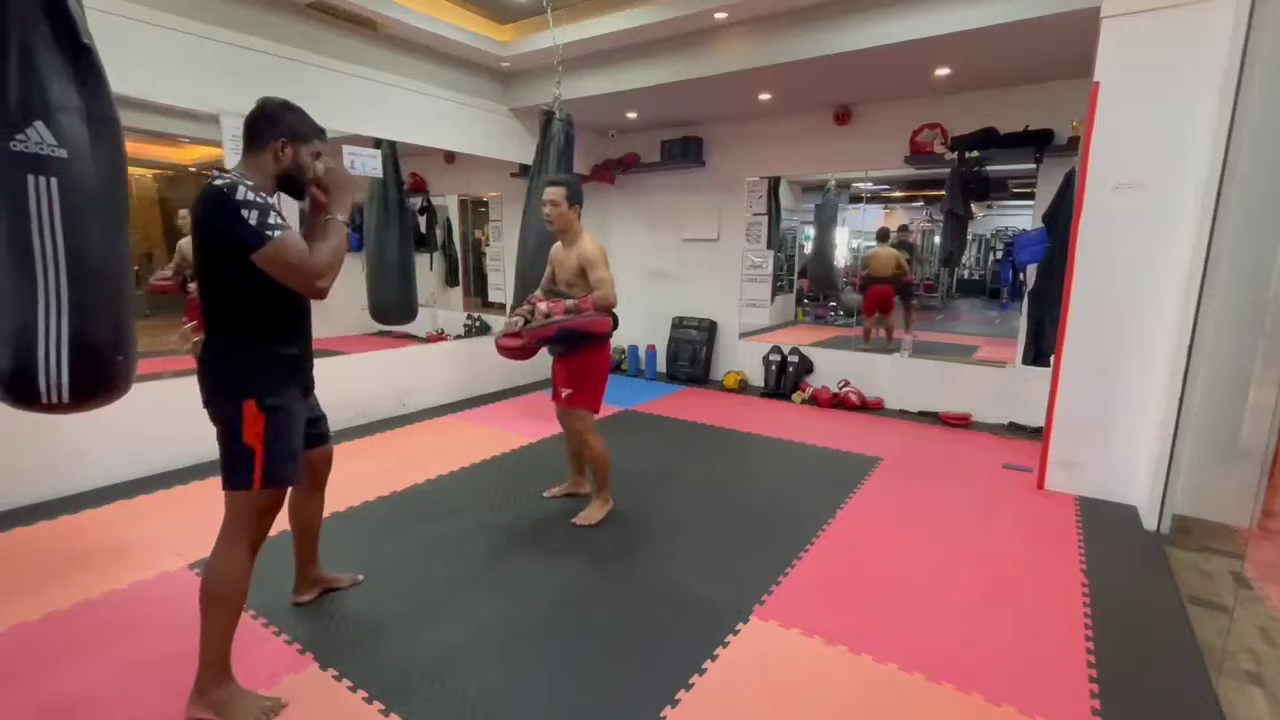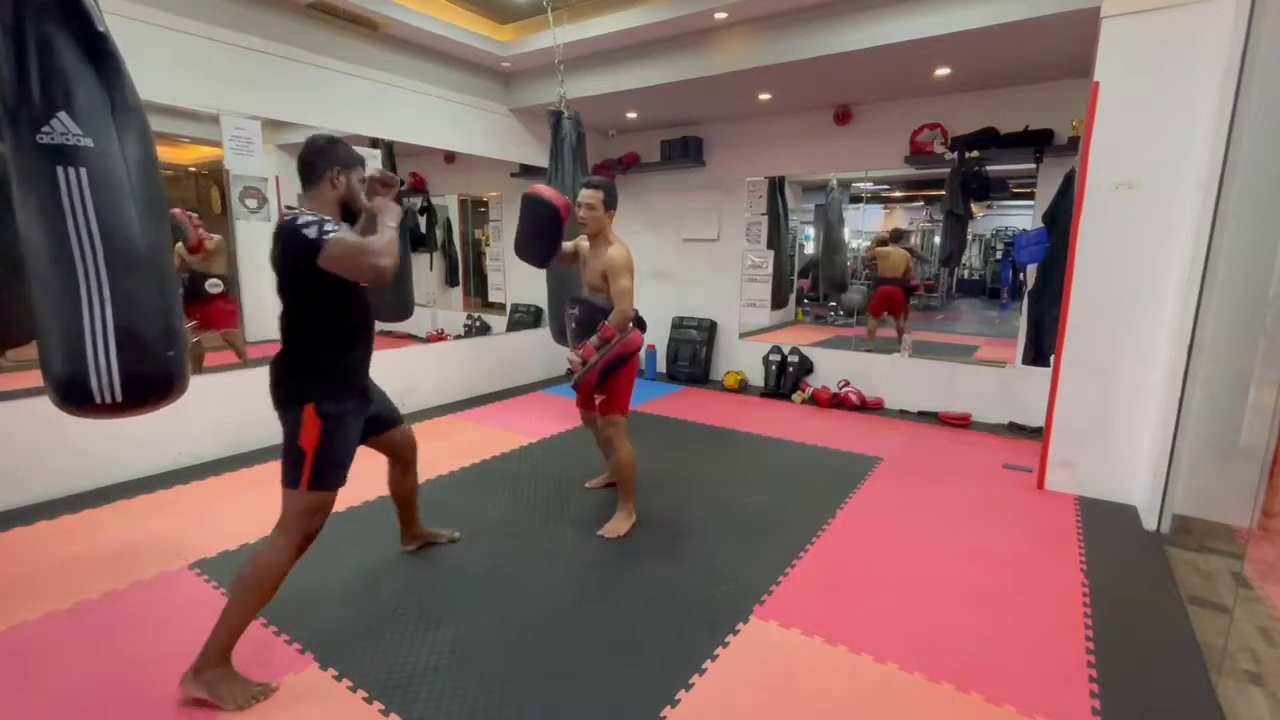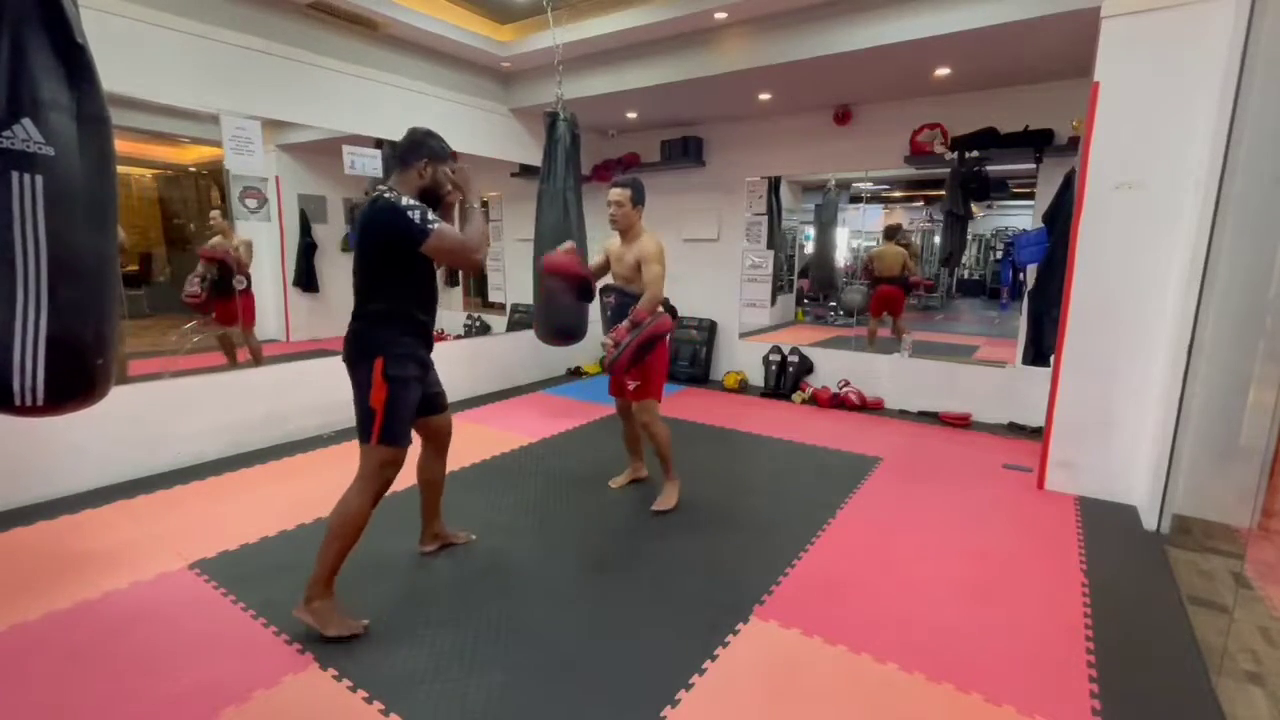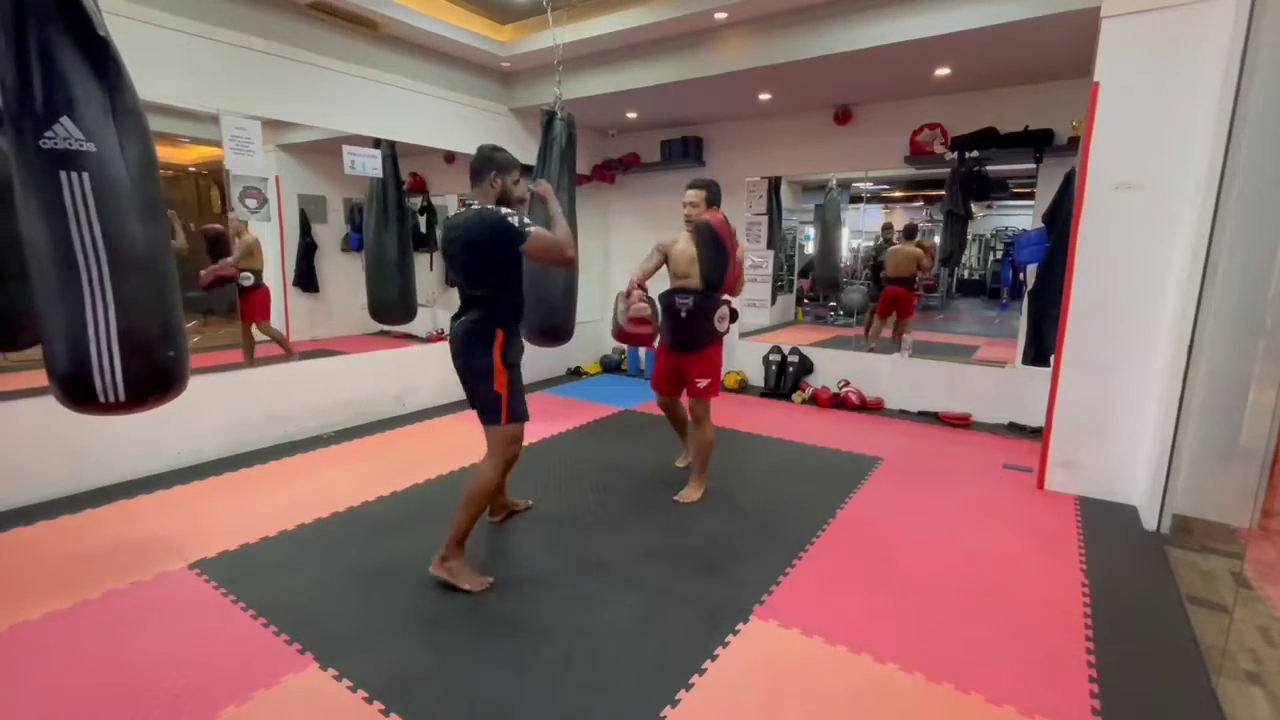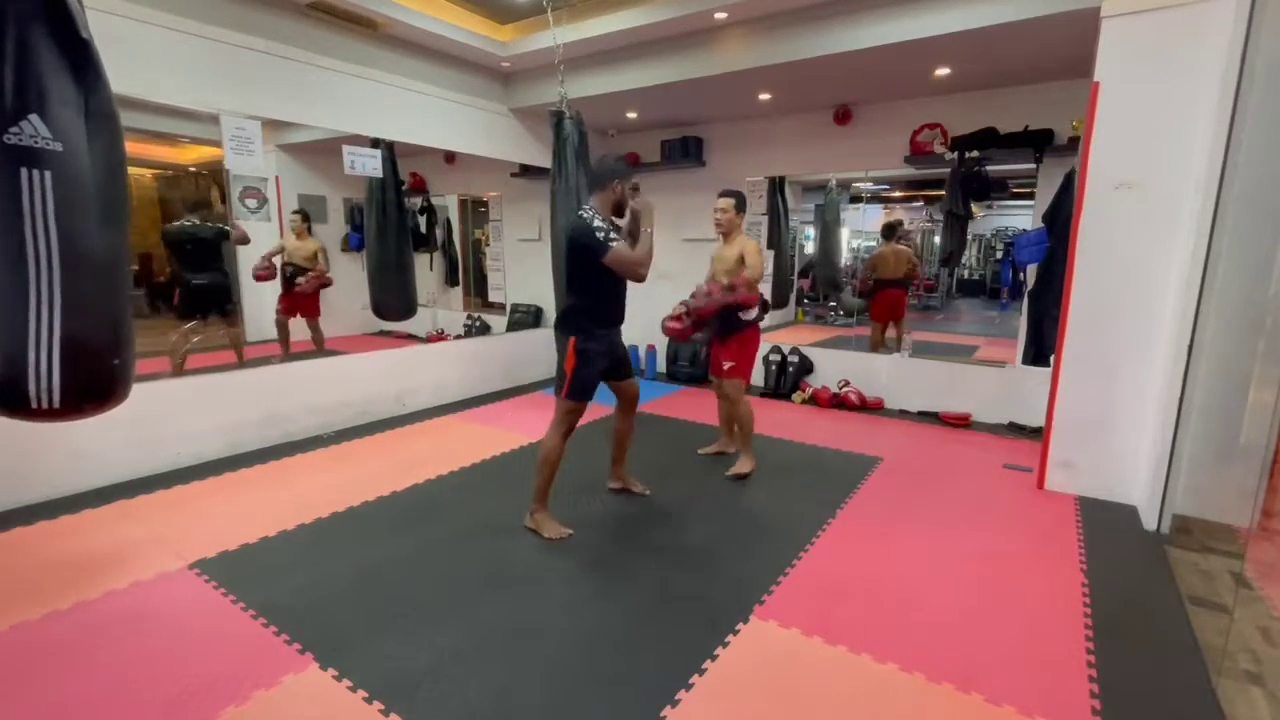
dt=1s
person 1, frame 1
left shoulder: (252, 201)
right shoulder: (233, 200)
left elbow: (296, 268)
right elbow: (314, 280)
left wrist: (318, 209)
right wrist: (339, 207)
left hip: (282, 372)
right hip: (253, 383)
left knee: (316, 464)
right knee: (248, 521)
left ankle: (309, 576)
person 1, frame 2
left shoulder: (326, 227)
right shoulder: (302, 226)
left elbow: (362, 261)
right elbow: (375, 265)
left wrist: (375, 210)
right wrist: (387, 221)
left hip: (345, 379)
right hip: (317, 393)
left knee: (404, 444)
right knee: (300, 525)
left ankle: (412, 531)
right ankle: (211, 667)
person 1, frame 3
left shoulder: (400, 209)
right shoulder: (394, 210)
left elbow: (436, 254)
right elbow: (472, 256)
left wrist: (449, 211)
right wrist: (470, 202)
left hip: (408, 347)
right hip: (384, 353)
left knee: (439, 432)
right knee: (377, 473)
left ankle: (433, 531)
right ankle: (317, 599)
person 1, frame 4
left shoulder: (458, 224)
right shoulder: (497, 222)
right elbow: (566, 253)
right wrist: (552, 201)
left hip: (475, 335)
right hip: (491, 341)
left knee: (513, 419)
right knee: (504, 445)
left ankle: (499, 501)
right ankle: (449, 556)
person 1, frame 5
left shoulder: (605, 223)
right shoulder: (589, 226)
left elbow: (626, 253)
right elbow: (639, 269)
left wrist: (632, 218)
right wrist: (646, 222)
left hip: (606, 332)
right hip: (581, 336)
left knee: (629, 398)
right knee: (565, 421)
left ankle: (617, 475)
right ankle: (538, 510)
person 2, frame 1
left shoulder: (589, 250)
right shoulder: (556, 250)
left elbow: (607, 298)
right elbow: (545, 292)
left wrist: (559, 308)
right wrist: (523, 316)
left hip: (589, 348)
right hip: (566, 346)
left knee: (583, 424)
right knee: (567, 417)
left ankle: (603, 498)
right ankle: (578, 481)
person 2, frame 2
left shoulder: (616, 255)
right shoulder: (583, 246)
left elbow: (624, 311)
left knee: (613, 429)
right knee: (591, 417)
left ankle: (627, 509)
right ankle: (614, 472)
person 2, frame 3
left shoulder: (649, 247)
right shoulder: (613, 247)
left elbow: (654, 297)
right elbow: (589, 274)
left knee: (645, 413)
right knee: (625, 409)
left ankle: (671, 480)
right ankle: (636, 466)
person 2, frame 4
right shoulder: (669, 246)
left elbow: (733, 289)
right elbow: (640, 275)
right wrist: (635, 291)
left hip: (705, 339)
right hip: (671, 335)
left knee: (699, 411)
right knee: (666, 400)
left ankle: (699, 480)
right ankle: (688, 445)
person 2, frame 5
left shoulder: (748, 246)
right shoulder: (719, 250)
left elbow: (756, 274)
right elbow: (709, 285)
left wrist: (725, 288)
left hip: (741, 328)
right hip: (721, 328)
left knee: (734, 391)
right knee: (720, 387)
left ankle: (747, 454)
right ankle: (727, 441)
